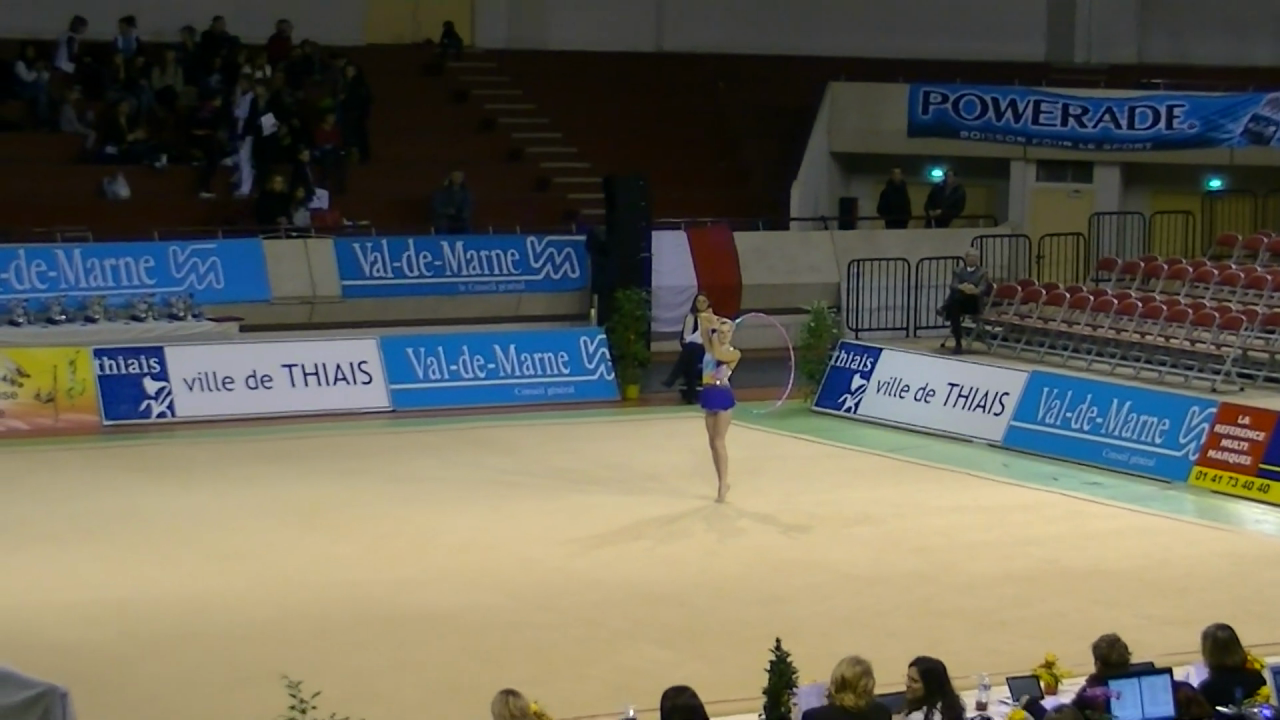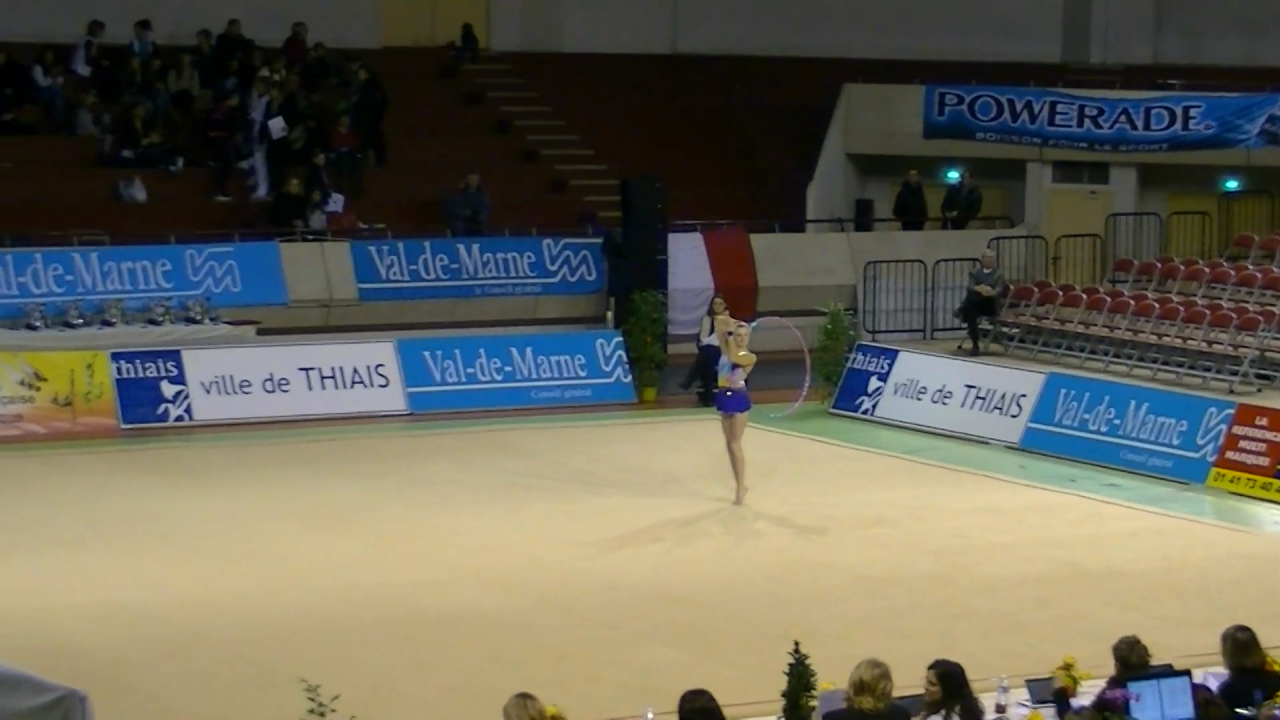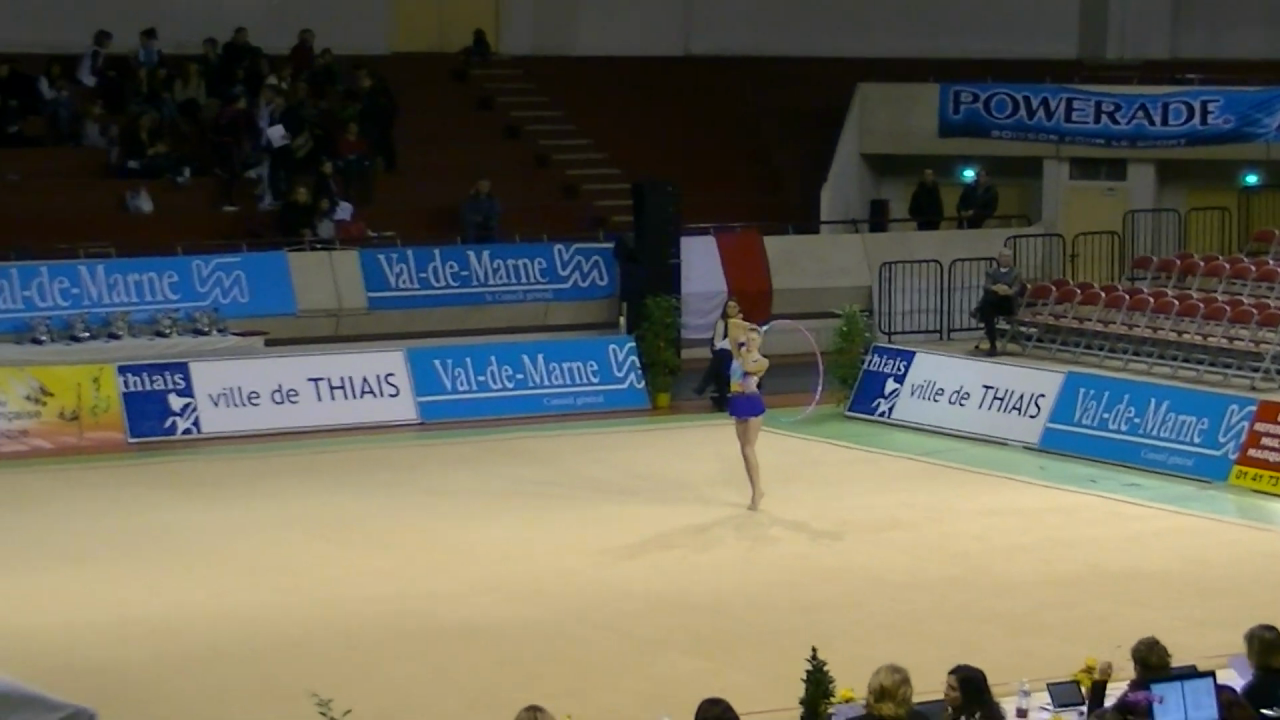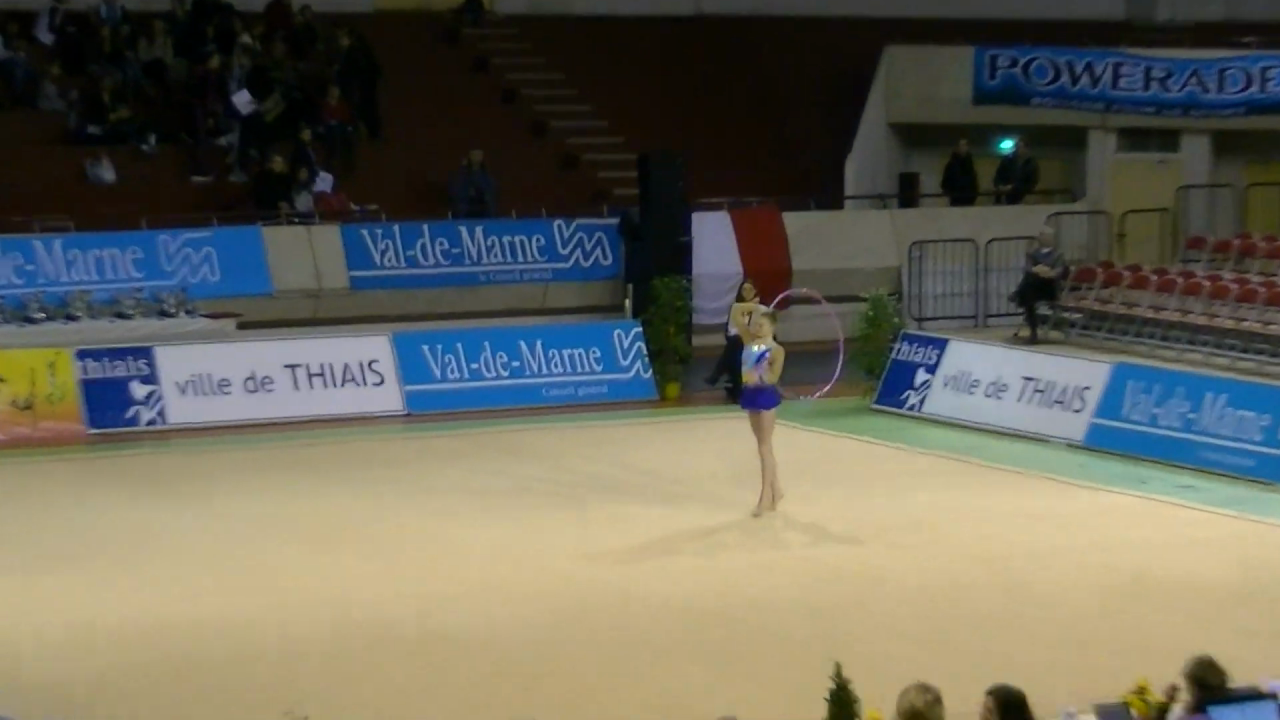
dt=0.2s
person 1, frame 1
left shoulder: (734, 354)
right shoulder: (709, 346)
left elbow: (718, 354)
right elbow: (702, 317)
left wrist: (715, 333)
left hip: (722, 396)
right hip: (708, 395)
left knee: (718, 442)
right knee: (712, 443)
left ankle: (723, 484)
right ankle: (722, 482)
person 1, frame 2
left shoulder: (750, 358)
right shoulder: (726, 349)
left elbow: (734, 357)
right elbow: (718, 320)
left wrist: (731, 332)
right wrist: (733, 325)
left hip: (738, 399)
right hip: (724, 398)
left knee: (735, 445)
right knee: (730, 446)
left ankle: (741, 487)
right ankle: (740, 485)
person 1, frame 3
left shoulder: (762, 362)
right shoulder: (739, 352)
left elbow: (750, 370)
right elbow: (732, 325)
left wrist: (744, 346)
right wrist: (747, 326)
left hip: (752, 404)
right hip: (737, 403)
left knee: (749, 450)
right knee: (744, 451)
left ankle: (756, 491)
right ankle: (756, 490)
person 1, frame 4
left shoulder: (776, 350)
right shoulder: (749, 340)
left elbow: (775, 378)
right elbow: (736, 311)
left wrist: (759, 379)
right wrist: (754, 308)
left hip: (765, 396)
right hip: (750, 395)
left knee: (764, 447)
right knee: (764, 447)
left ankle: (765, 496)
right ankle: (775, 491)
